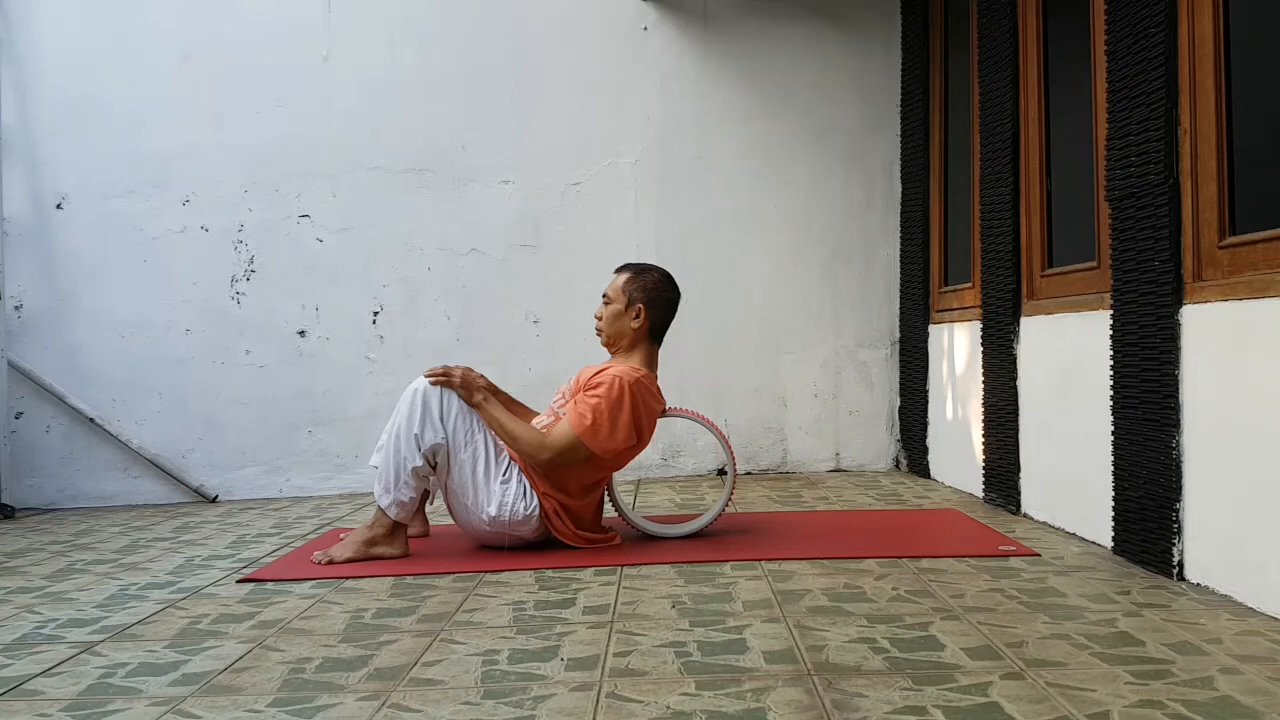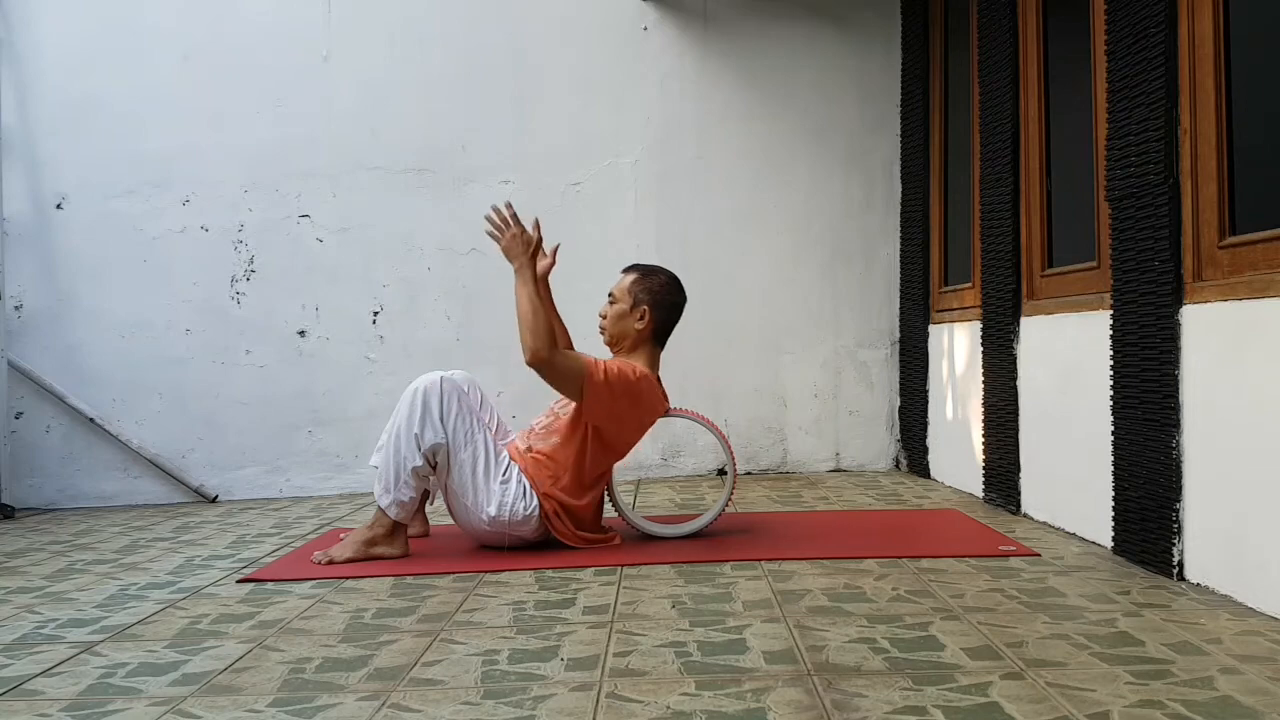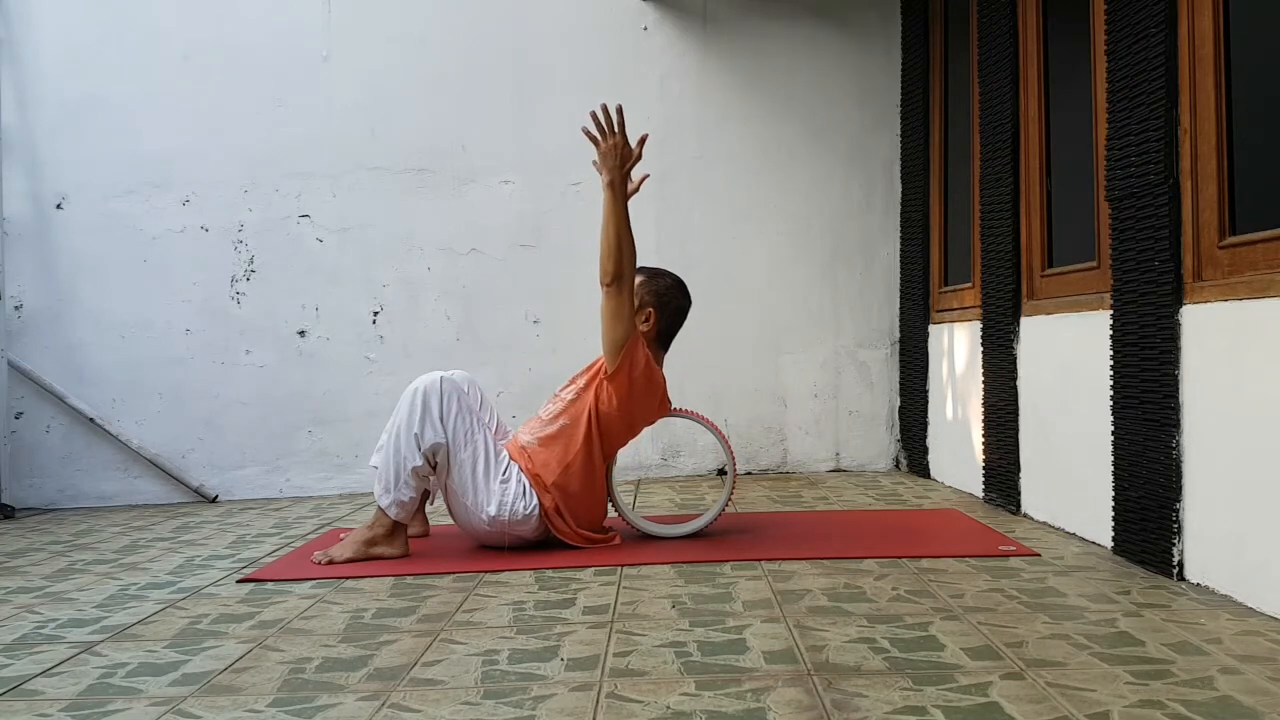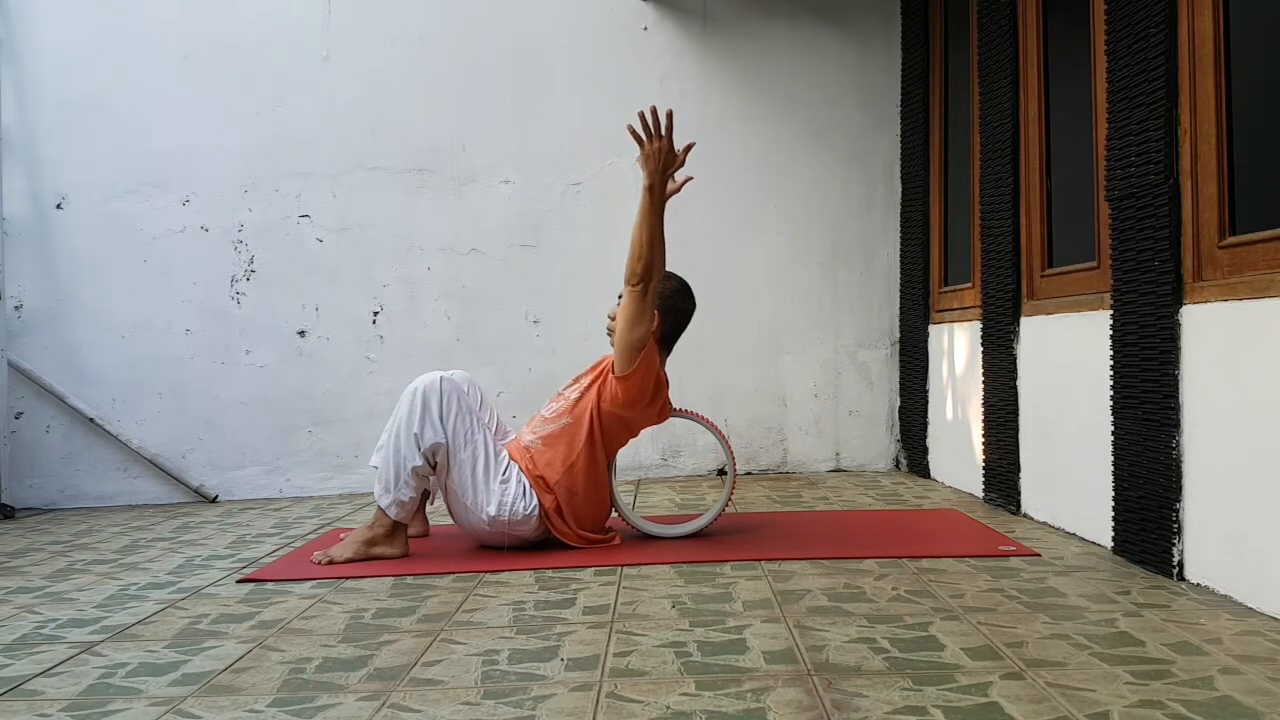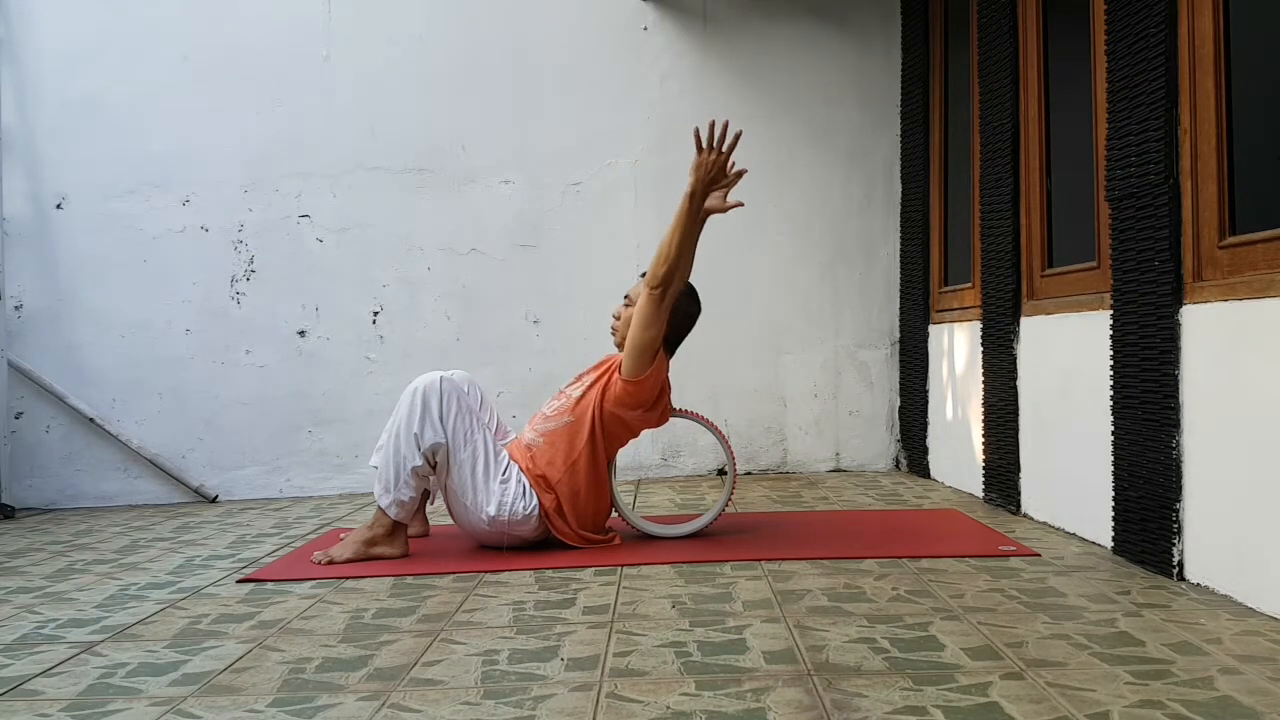
dt=1s
person 1, frame 1
left shoulder: (620, 384)
right shoulder: (625, 378)
left elbow: (545, 454)
left wrist: (480, 398)
right wrist: (489, 391)
left hip: (518, 509)
right hip: (520, 489)
left knee: (430, 394)
right knee: (444, 389)
left ankle: (385, 531)
right ankle: (411, 512)
person 1, frame 2
left shoulder: (629, 383)
right shoulder: (633, 379)
left elbow: (539, 354)
right elbow: (563, 356)
left wrist: (523, 268)
right wrist: (540, 283)
left hip: (516, 507)
right hip: (521, 486)
left knee: (433, 392)
right knee: (458, 386)
left ankle: (386, 530)
right ankle: (411, 510)
person 1, frame 3
left shoulder: (637, 376)
right shoulder: (634, 379)
left elbow: (614, 280)
right elbow: (620, 285)
left wrist: (614, 186)
right wrist: (617, 196)
left hip: (514, 507)
right hip: (519, 483)
left knee: (434, 392)
right knee: (456, 386)
left ankle: (387, 529)
right ankle: (411, 511)
person 1, frame 4
left shoulder: (639, 375)
right shoulder: (637, 378)
left elbow: (640, 283)
right elbow: (648, 285)
left wrist: (653, 189)
right wrist: (658, 197)
left hip: (513, 507)
right hip: (518, 481)
left knee: (434, 390)
right knee: (456, 386)
left ankle: (386, 529)
right ankle: (410, 511)
person 1, frame 5
left shoulder: (643, 380)
right shoulder: (636, 374)
left elbow: (660, 286)
right elbow: (670, 290)
left wrist: (694, 196)
right wrist: (702, 214)
left hip: (515, 507)
right hip: (519, 487)
left knee: (434, 392)
right knee: (457, 386)
left ankle: (386, 530)
right ankle: (411, 512)
